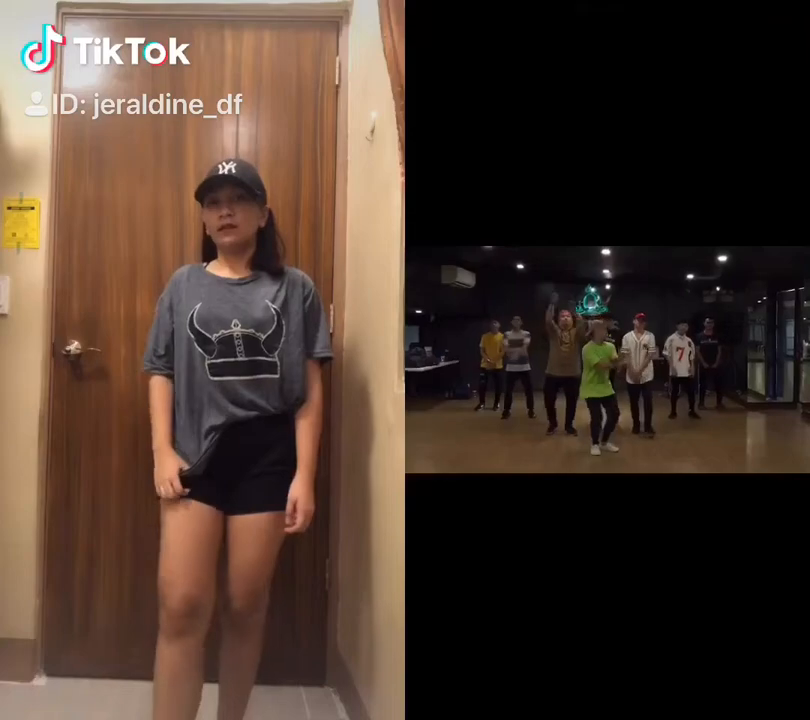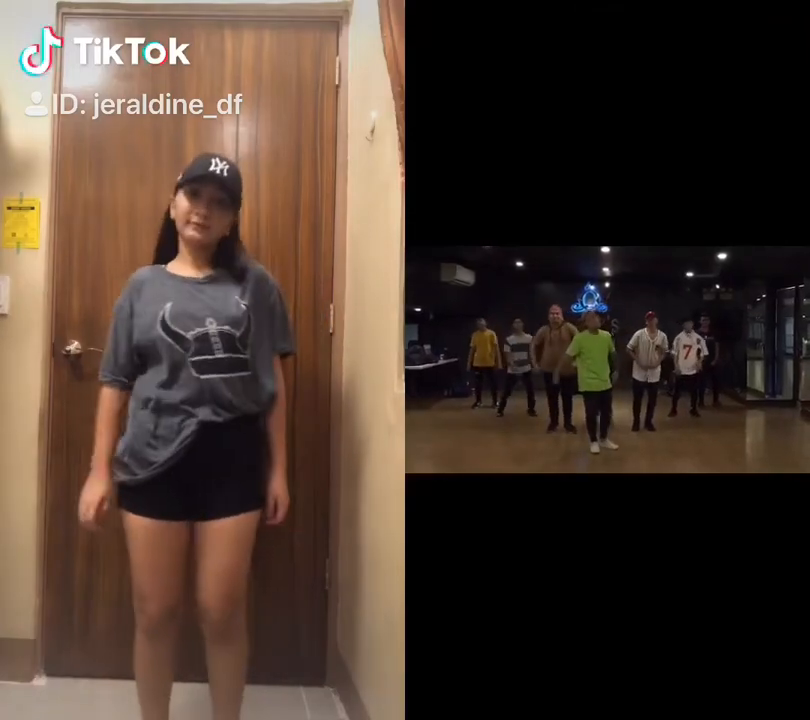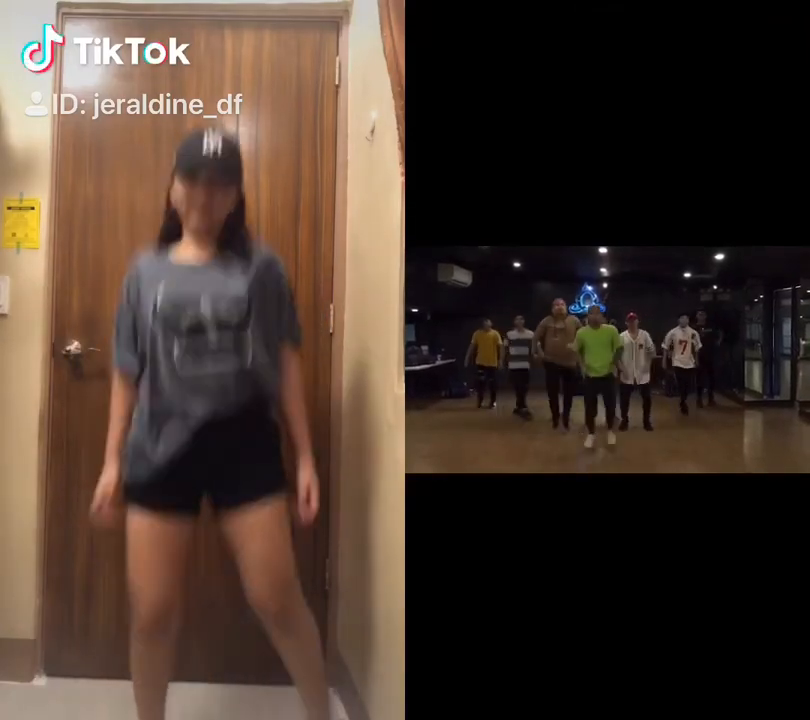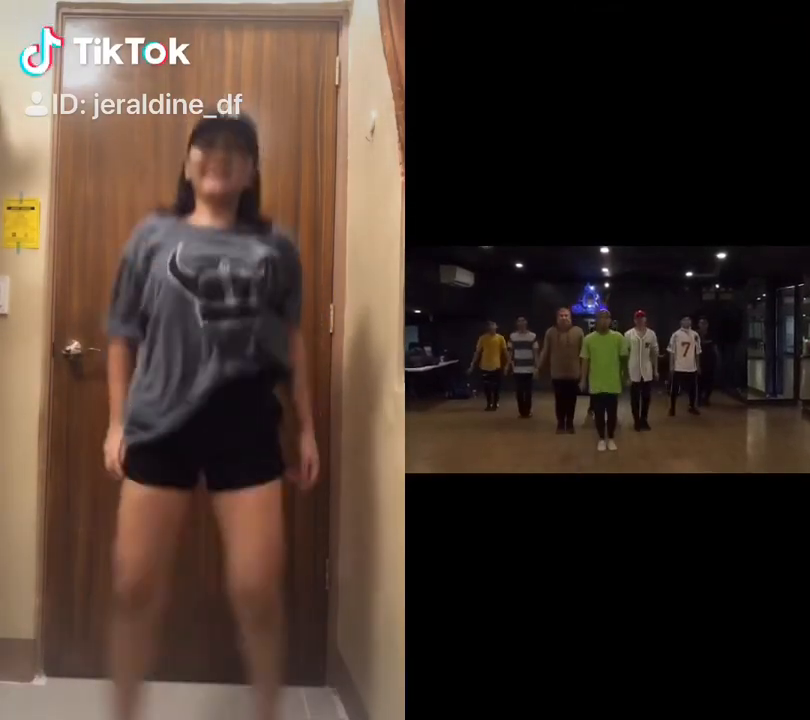
dt=1s
person 1, frame 1
left shoulder: (294, 288)
right shoulder: (184, 285)
left elbow: (310, 387)
right elbow: (161, 373)
left wrist: (305, 475)
right wrist: (162, 450)
left hip: (267, 457)
right hip: (195, 455)
left knee: (245, 607)
right knee: (181, 607)
person 1, frame 2
left shoulder: (256, 285)
right shoulder: (143, 286)
left elbow: (275, 382)
right elbow: (116, 384)
left wrist: (279, 468)
right wrist: (99, 471)
left hip: (232, 459)
right hip: (154, 461)
left knee: (222, 613)
right knee: (156, 613)
person 1, frame 3
left shoulder: (261, 268)
right shoulder: (146, 271)
left elbow: (287, 362)
right elbow: (127, 370)
left wrist: (305, 455)
right wrist: (111, 461)
left hip: (244, 445)
right hip: (160, 452)
left knee: (277, 602)
right knee: (151, 615)
person 1, frame 4
left shoulder: (275, 245)
right shoulder: (154, 236)
left elbow: (291, 339)
right elbow: (122, 333)
left wrist: (308, 427)
right wrist: (116, 421)
left hip: (246, 425)
right hip: (161, 426)
left knee: (257, 591)
right knee: (134, 588)
